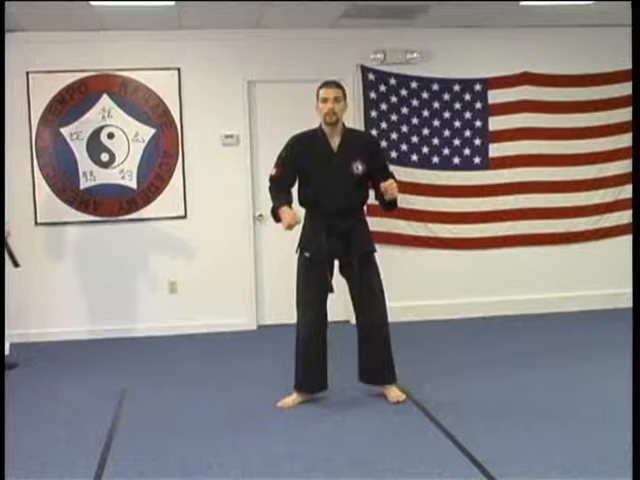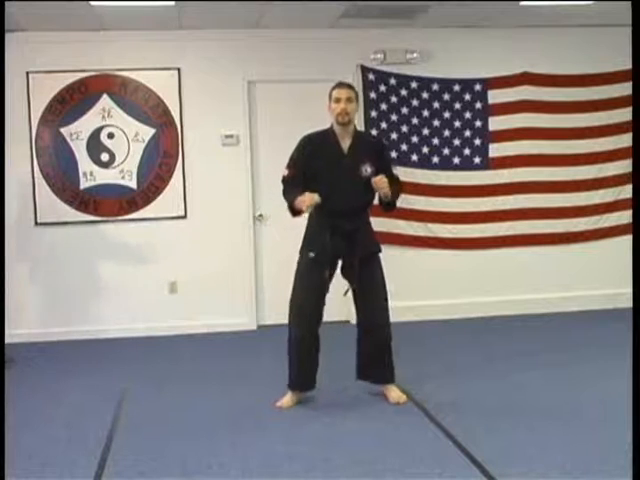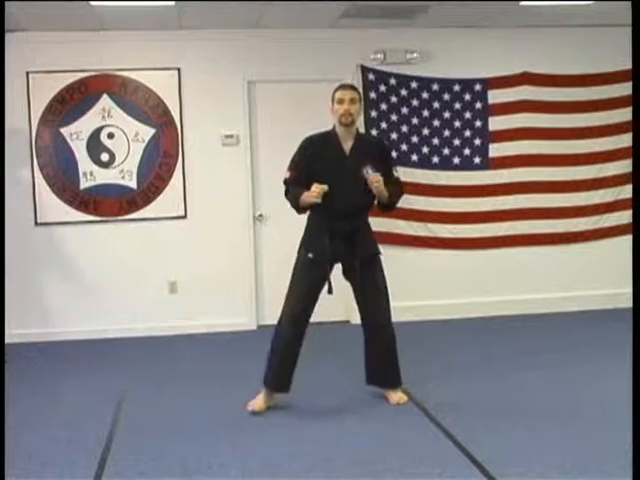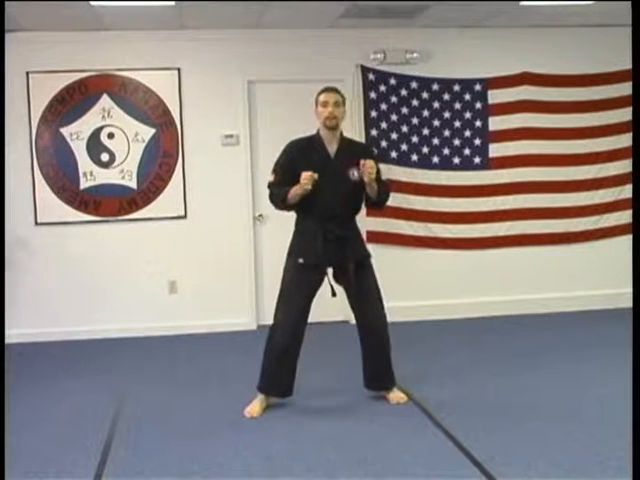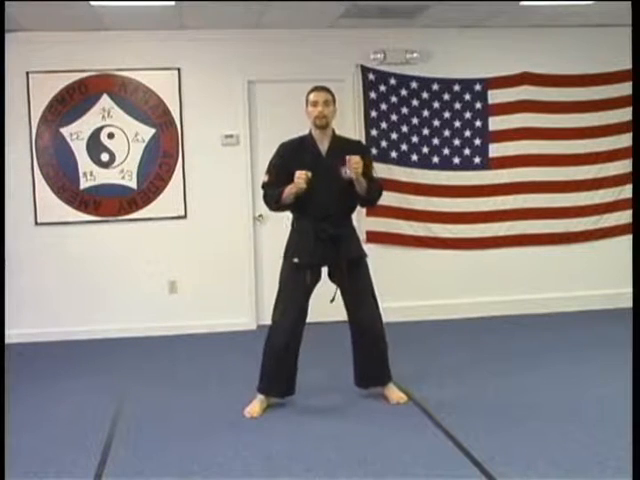
dt=0.2s
person 1, frame 1
left shoulder: (365, 143)
right shoulder: (299, 145)
left elbow: (382, 186)
right elbow: (278, 185)
left wrist: (389, 192)
right wrist: (282, 211)
left hip: (354, 233)
right hip: (317, 235)
left knee: (372, 311)
right knee: (310, 316)
left ankle: (385, 380)
right ankle: (306, 387)
person 1, frame 2
left shoulder: (373, 146)
right shoulder: (310, 144)
left elbow: (392, 191)
right elbow: (289, 185)
left wrist: (387, 191)
right wrist: (299, 202)
left hip: (359, 235)
right hip: (320, 234)
left knee: (374, 311)
right knee: (303, 313)
left ankle: (384, 380)
right ankle: (299, 387)
person 1, frame 3
left shoulder: (377, 149)
right shoulder: (313, 146)
left elbow: (393, 197)
right elbow: (291, 189)
left wrist: (383, 191)
right wrist: (306, 196)
left hip: (359, 237)
right hip: (320, 237)
left knee: (378, 314)
right knee: (294, 314)
left ankle: (389, 383)
right ankle: (270, 389)
person 1, frame 4
left shoulder: (361, 152)
right shoulder: (297, 150)
left elbow: (378, 200)
right elbow: (276, 195)
left wrist: (372, 182)
right wrist: (299, 189)
left hip: (348, 241)
right hip: (309, 241)
left knee: (373, 316)
right knee: (288, 320)
left ankle: (386, 384)
right ankle: (266, 392)
person 1, frame 5
left shoulder: (354, 149)
right shoulder: (289, 151)
left elbow: (371, 197)
right elbow: (271, 197)
left wrist: (359, 178)
right wrist: (293, 188)
left hip: (343, 239)
right hip: (304, 240)
left knee: (367, 315)
right knee: (286, 320)
left ankle: (383, 382)
right ankle: (266, 393)
